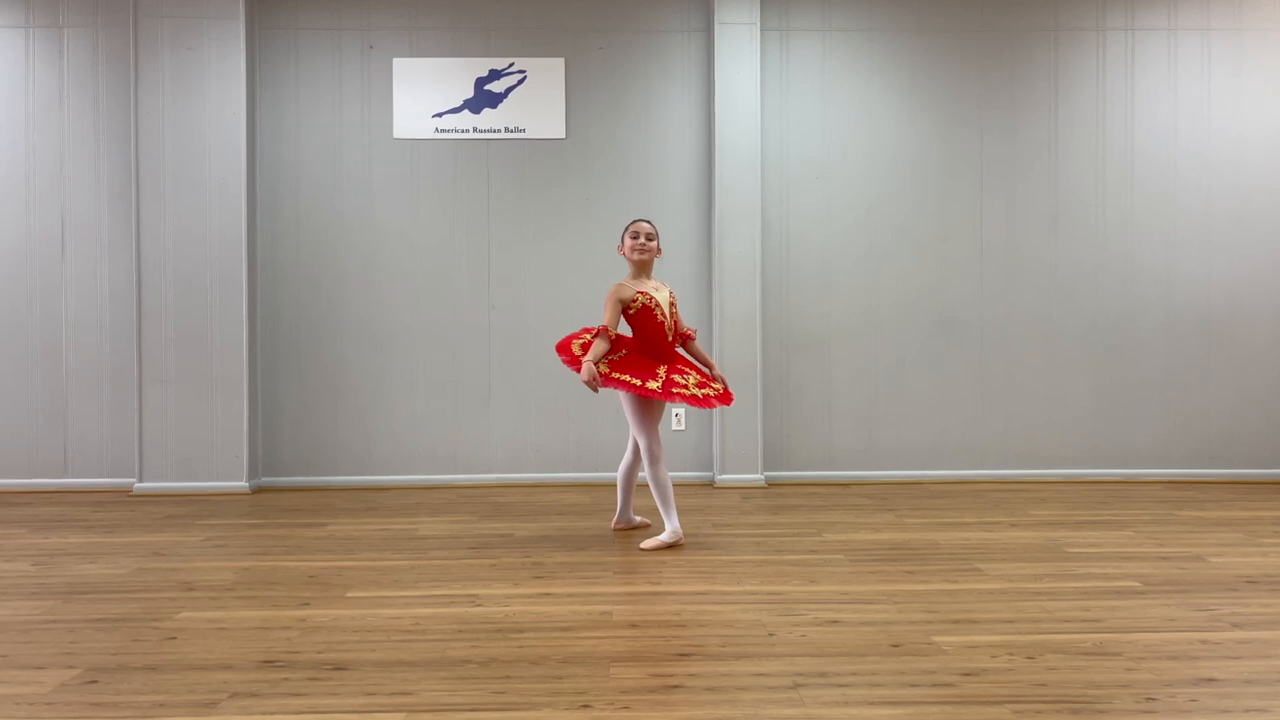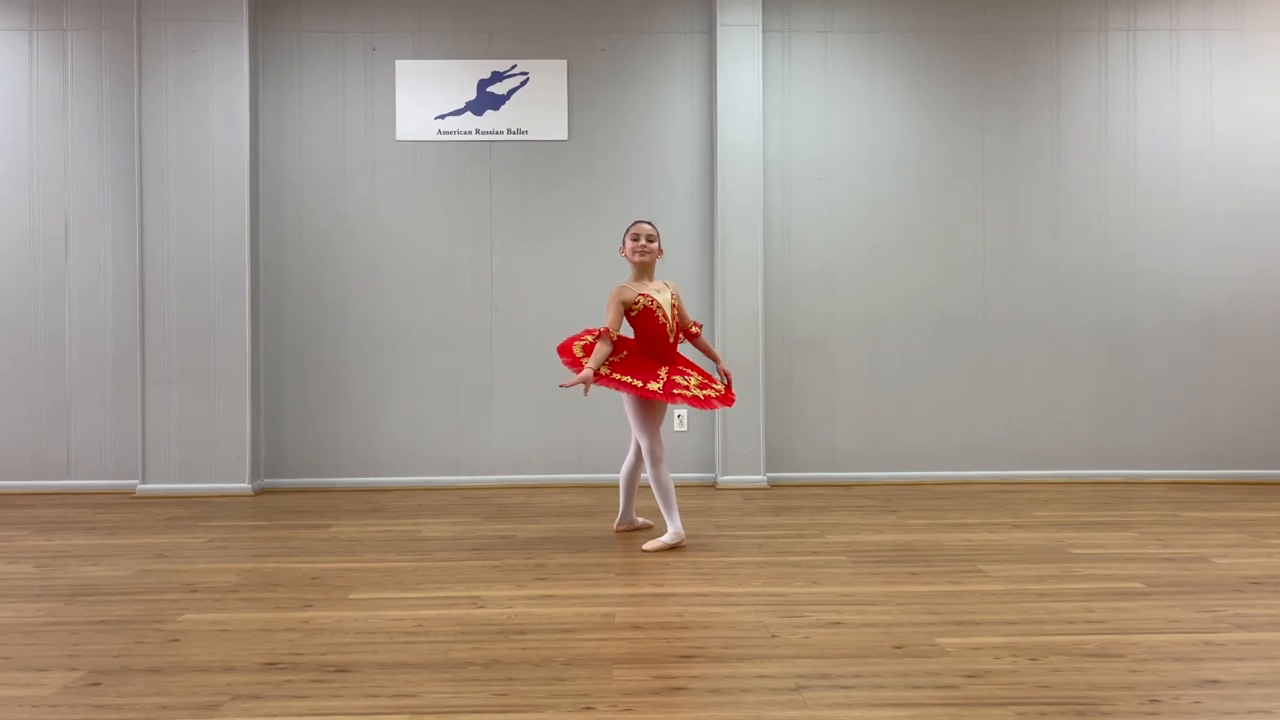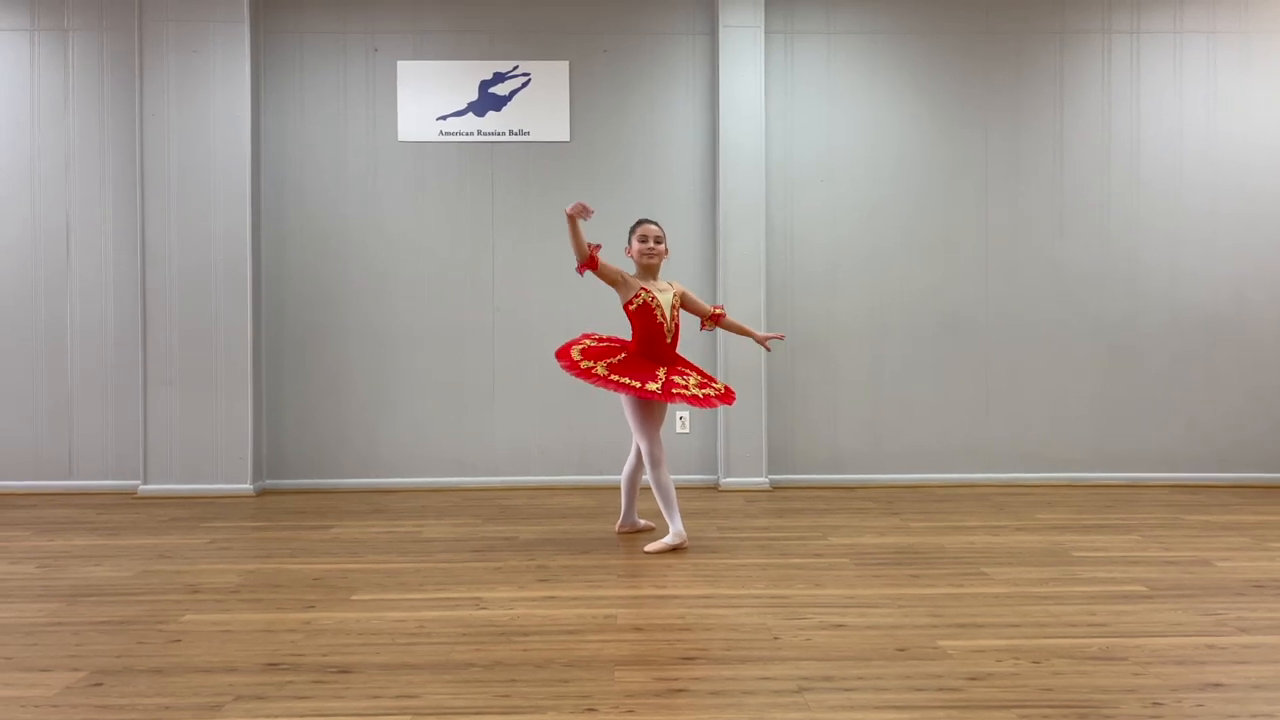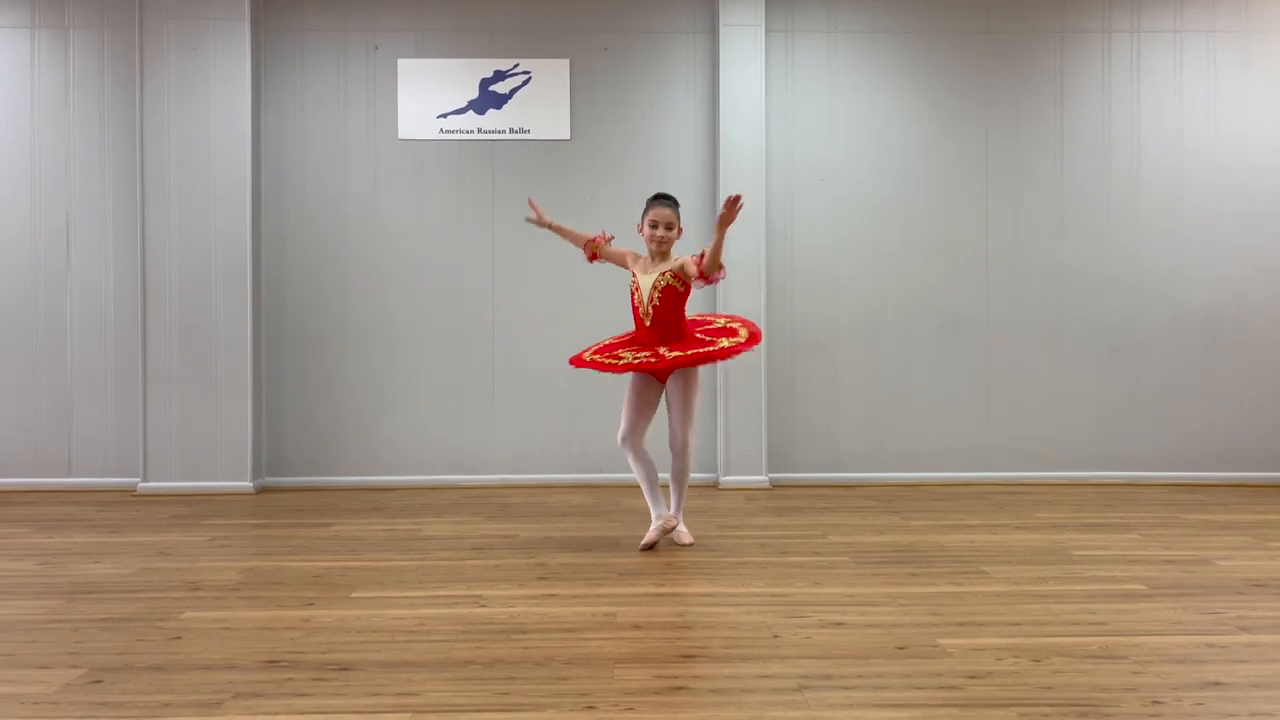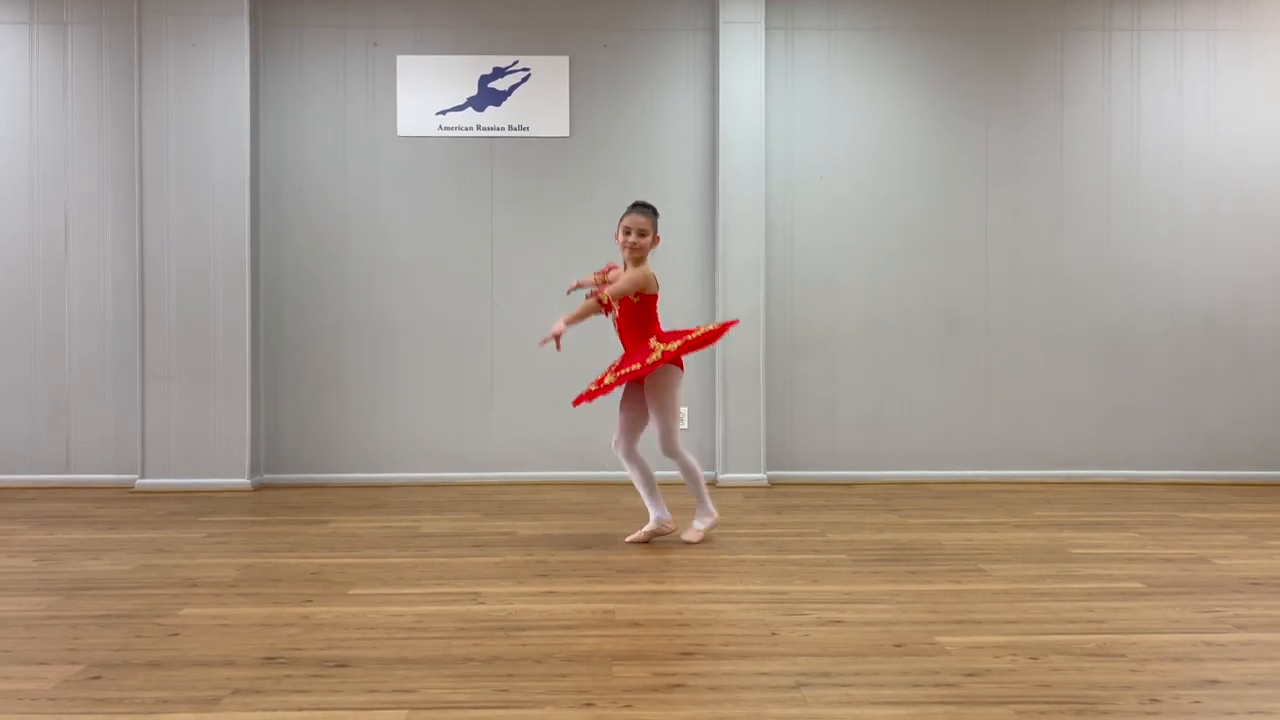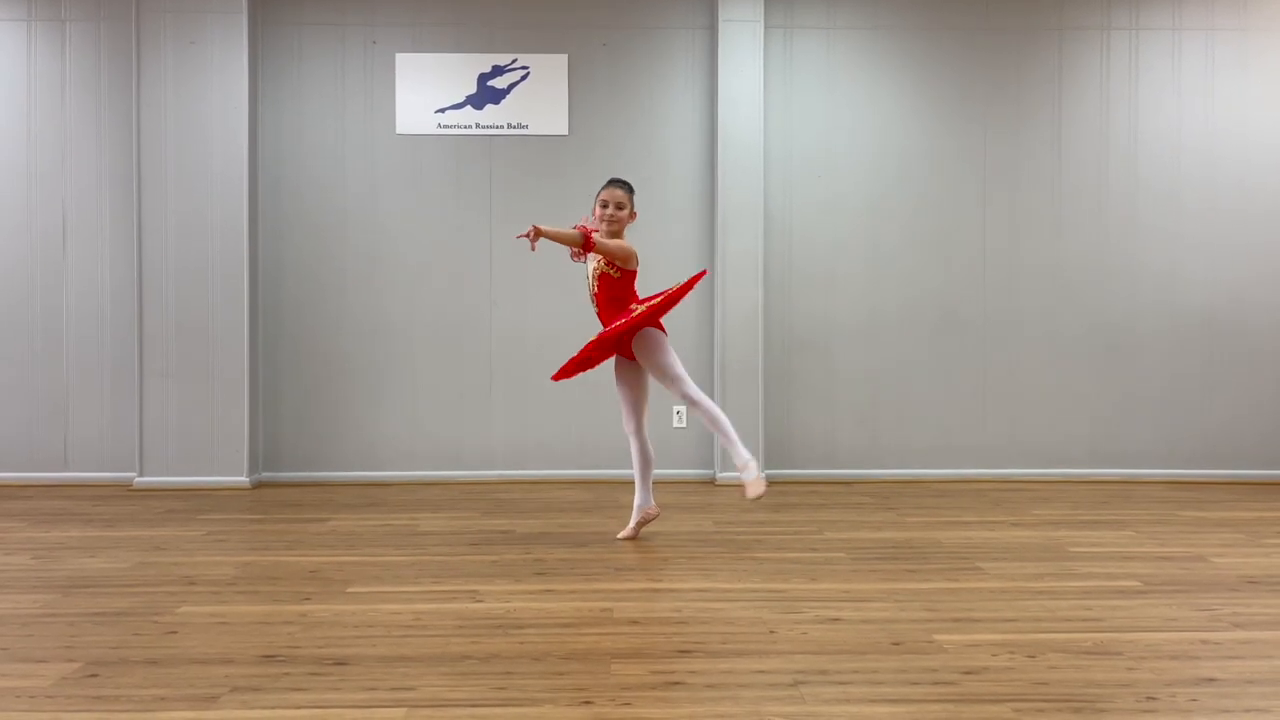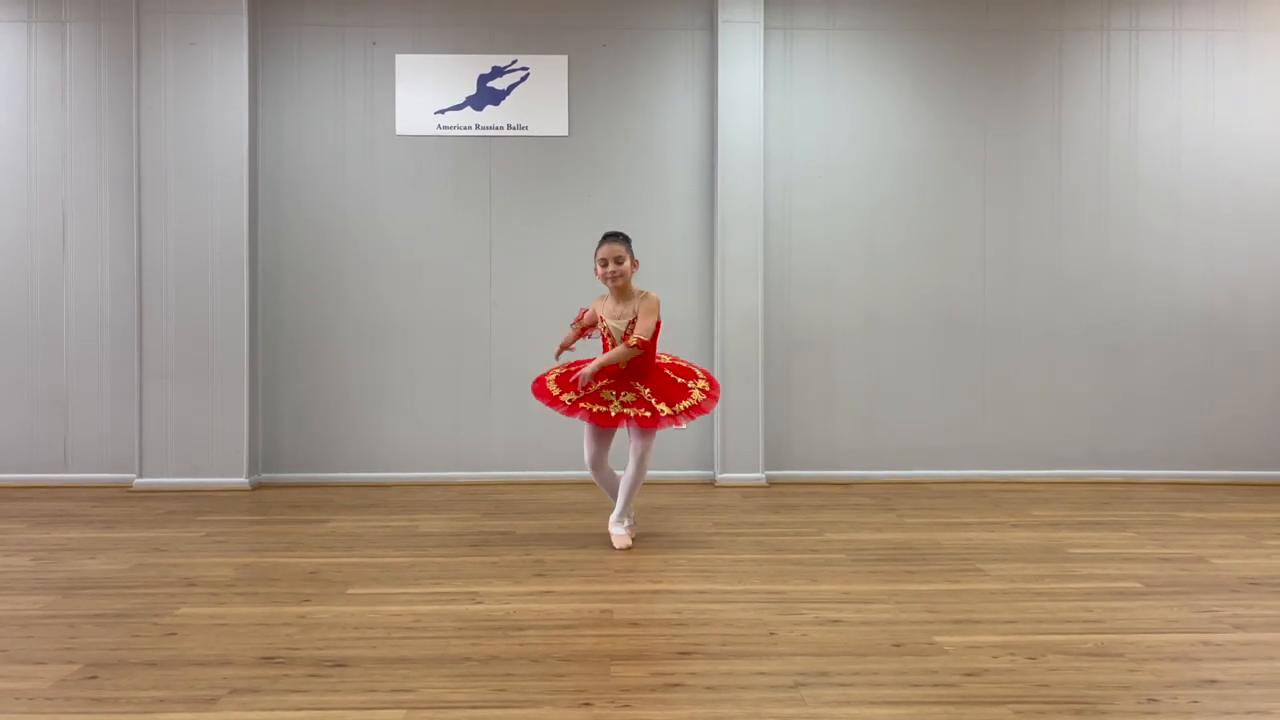
dt=0.5s
person 1, frame 1
left shoulder: (667, 290)
right shoulder: (620, 291)
left elbow: (684, 335)
right elbow: (605, 335)
left wrist: (711, 366)
right wrist: (588, 362)
left hip: (662, 371)
right hip: (634, 371)
left knee: (639, 447)
right knee: (652, 450)
left ankle: (624, 514)
right ankle: (672, 527)
person 1, frame 2
left shoulder: (670, 289)
right shoulder: (622, 294)
left elbow: (690, 330)
right elbow: (608, 338)
left wrist: (718, 360)
right wrist: (589, 369)
left hip: (663, 372)
right hip: (637, 371)
left knee: (641, 448)
right knee: (654, 451)
left ankle: (626, 516)
right ankle: (675, 529)
person 1, frame 3
left shoulder: (676, 291)
right shoulder: (624, 282)
left elbow: (712, 315)
right elbow: (585, 259)
left wrist: (754, 334)
right wrist: (573, 221)
left hip: (663, 373)
right hip: (635, 371)
left knee: (643, 450)
right knee: (653, 452)
left ankle: (628, 517)
right ankle: (676, 530)
person 1, frame 4
left shoulder: (683, 264)
right shoulder: (633, 261)
left elbow: (709, 272)
right elbow: (593, 246)
left wrist: (721, 231)
right wrist: (549, 223)
left hip: (684, 354)
right hip: (645, 357)
left knee: (681, 443)
right knee: (630, 438)
left ankle: (676, 518)
right ankle: (660, 516)
person 1, frame 5
left shoulder: (643, 274)
right shoulder: (619, 273)
left elbow: (604, 297)
right elbow: (600, 292)
left wrist: (564, 322)
left hip: (660, 359)
right hip: (638, 366)
left knee: (670, 445)
right knee: (622, 446)
left ankle: (705, 512)
right ankle: (659, 518)
person 1, frame 6
left shoulder: (623, 250)
right shoulder: (598, 243)
left elbow: (588, 239)
right elbow: (584, 231)
left wrist: (543, 232)
left hip: (640, 330)
right hip: (621, 339)
left knee: (689, 394)
right knee: (634, 427)
left ankle: (744, 461)
right ankle: (644, 507)
person 1, frame 7
left shoulder: (649, 301)
right shoulder: (598, 306)
left elbow: (638, 346)
right elbow: (579, 329)
left wrist: (596, 364)
right wrist: (563, 346)
left hip: (648, 387)
right hip: (608, 387)
left knee: (640, 453)
right knee: (594, 461)
left ankle: (619, 519)
right ankle: (623, 513)
